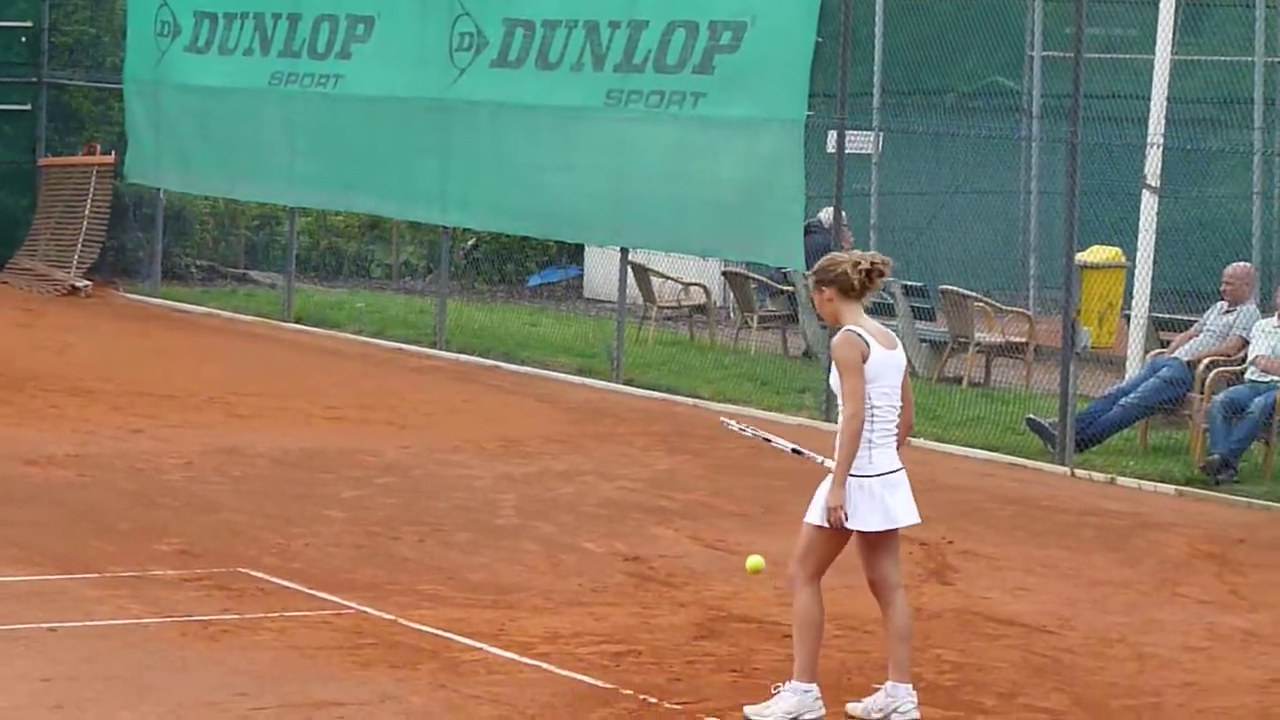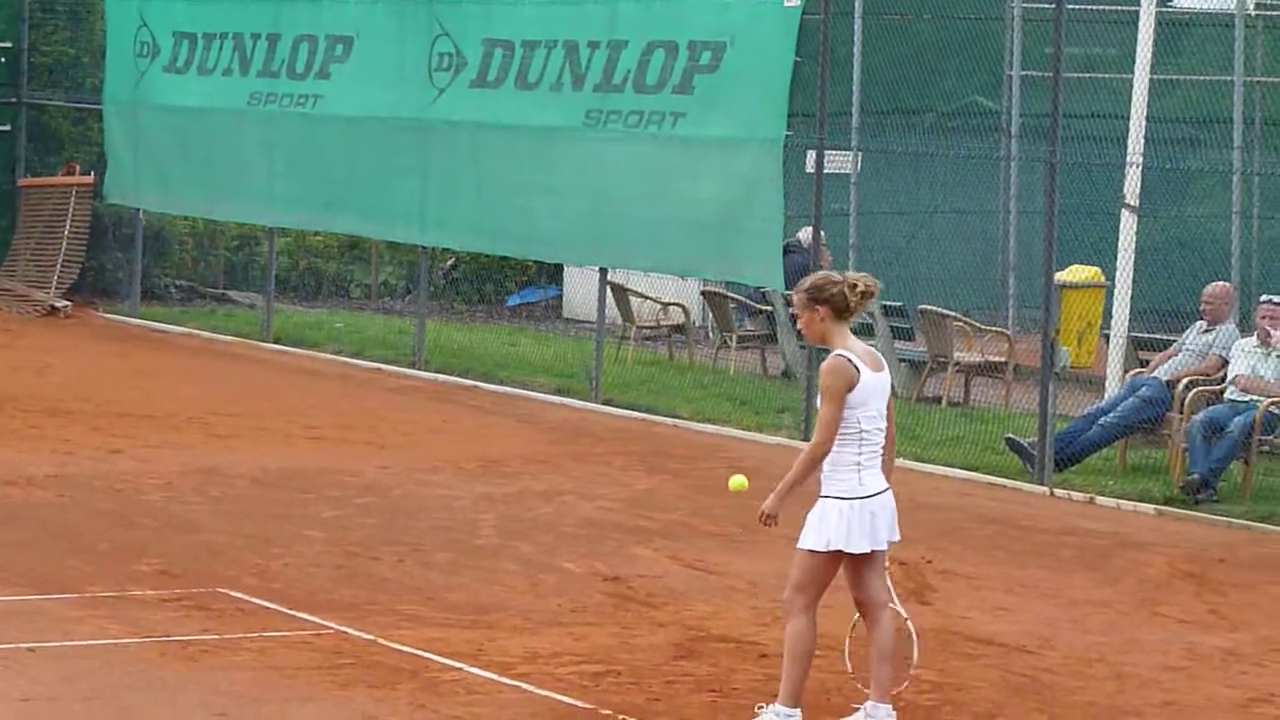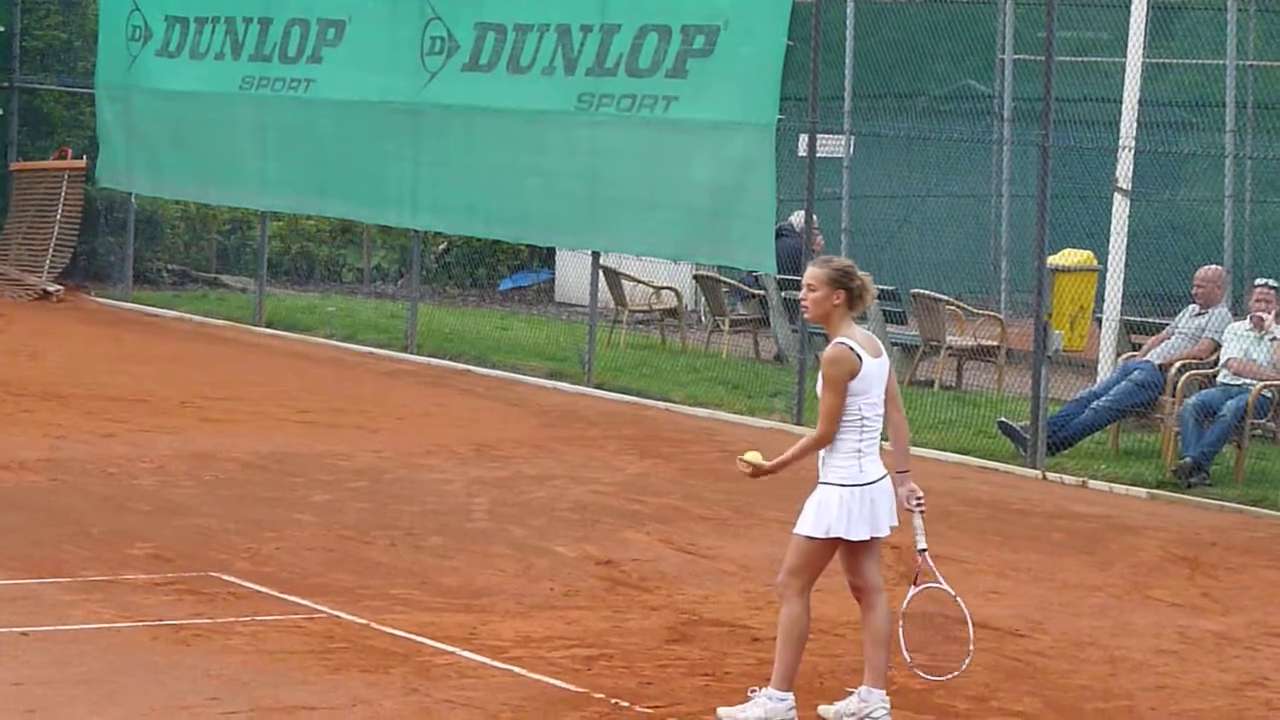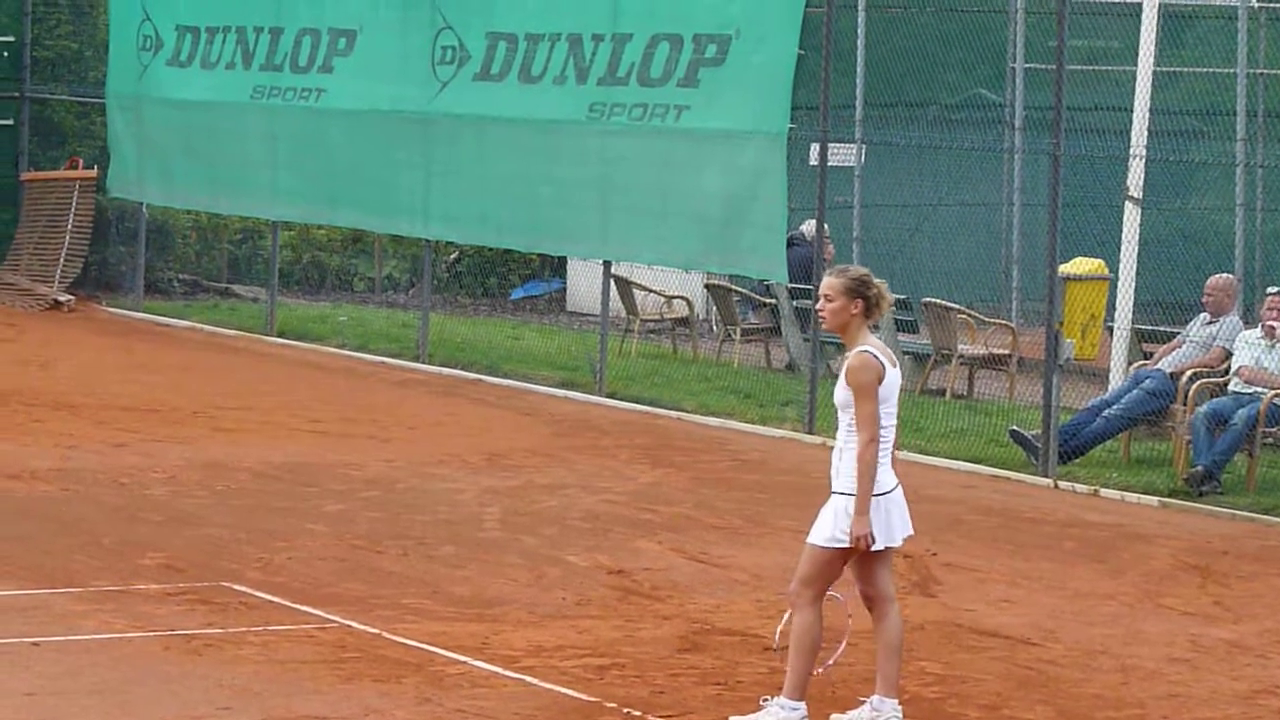
dt=0.5s
person 1, frame 1
left shoulder: (848, 341)
right shoulder: (891, 340)
left elbow: (854, 418)
right elbow: (906, 418)
left wrist: (837, 485)
left hip: (857, 480)
right hip: (889, 477)
left knee: (803, 576)
right knee: (888, 584)
person 1, frame 2
left shoulder: (836, 366)
right shoulder: (873, 358)
left elbow: (821, 445)
right elbow: (885, 436)
left wrist: (779, 497)
left hip: (842, 503)
right hip: (872, 498)
left knee: (797, 602)
right knee: (873, 604)
person 1, frame 3
left shoulder: (838, 354)
right shoulder: (872, 344)
left elbow: (826, 433)
right elbow: (897, 415)
left wrist: (771, 466)
right wrist: (903, 477)
left hip: (842, 489)
right hip: (869, 483)
left knee: (792, 586)
right knee: (868, 588)
person 1, frame 4
left shoulder: (861, 362)
right shoulder: (880, 354)
left elbow: (868, 441)
left wrist: (860, 513)
left hip: (857, 498)
right hip: (879, 494)
left knee: (804, 595)
right knee: (879, 598)
person 2, frame 1
left shoulder: (1248, 313)
right shoulder: (1218, 307)
left elbow: (1230, 348)
left wrist: (1192, 358)
right wrist: (1166, 355)
left hip: (1188, 371)
right hip: (1169, 362)
left knee: (1132, 403)
right knee: (1116, 394)
left ankle: (1077, 440)
person 2, frame 2
left shoulder: (1228, 332)
right shoulder: (1198, 327)
left elbow: (1210, 368)
left wrist: (1171, 378)
right wrist: (1145, 375)
left hip: (1168, 391)
right hip: (1149, 381)
left knee: (1112, 421)
right knee: (1096, 412)
left ankle: (1057, 459)
person 2, frame 3
left shoulder: (1220, 316)
right shoulder: (1190, 310)
left elbow: (1203, 351)
left wrist: (1164, 361)
right wrist: (1138, 358)
left hip: (1161, 375)
right hip: (1142, 365)
left knee: (1104, 406)
right knee: (1088, 397)
left ankle: (1050, 443)
person 2, frame 4
left shoulder: (1231, 324)
right shoulder: (1201, 318)
left elbow: (1214, 360)
left wrist: (1174, 370)
right wrist: (1149, 367)
left hip: (1171, 383)
right hip: (1152, 373)
left knee: (1115, 414)
right knee: (1099, 405)
left ankle: (1061, 452)
person 3, frame 1
right shoulder: (1263, 326)
right elbow: (1261, 363)
right hip: (1254, 385)
left knee: (1258, 407)
right knee: (1218, 403)
left ankle: (1226, 459)
right ankle: (1220, 458)
person 3, frame 2
right shoulder: (1242, 345)
right elbow: (1241, 382)
right hip: (1233, 404)
left knee: (1238, 426)
right knee: (1198, 421)
left ankle: (1203, 479)
right ankle: (1203, 483)
person 3, frame 3
right shoulder: (1234, 329)
right elbow: (1234, 365)
left hip: (1258, 395)
right hip: (1226, 387)
left knee: (1231, 410)
right knee: (1191, 405)
left ankle: (1196, 463)
right ankle: (1195, 466)
person 3, frame 4
right shoulder: (1246, 337)
right elbow: (1245, 374)
right hip: (1237, 396)
left knee: (1241, 418)
right knee: (1202, 413)
left ankle: (1207, 471)
right ankle: (1208, 477)
